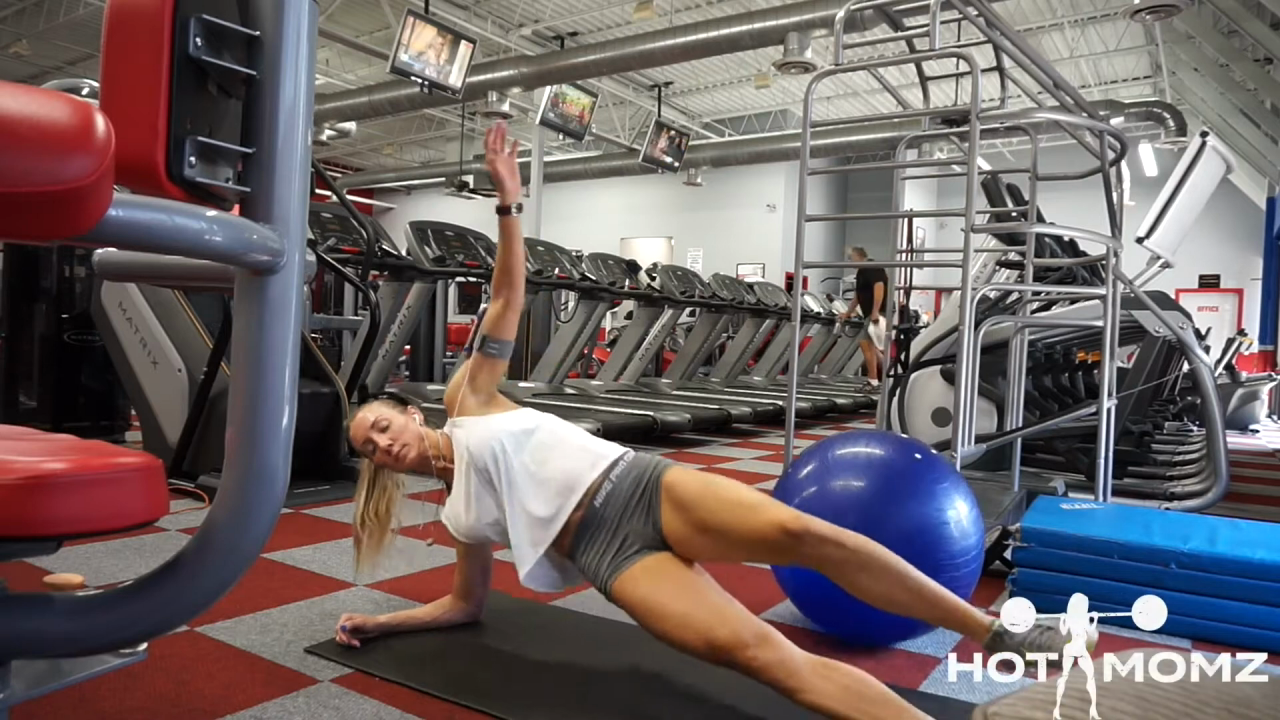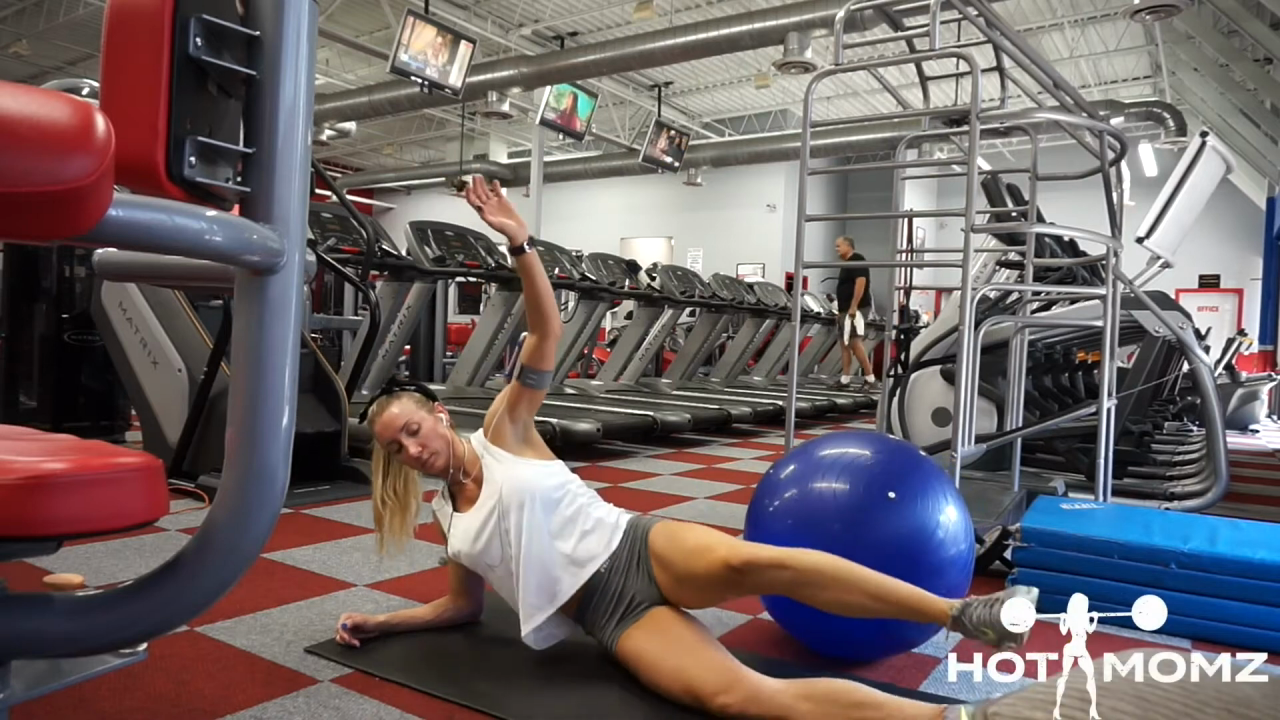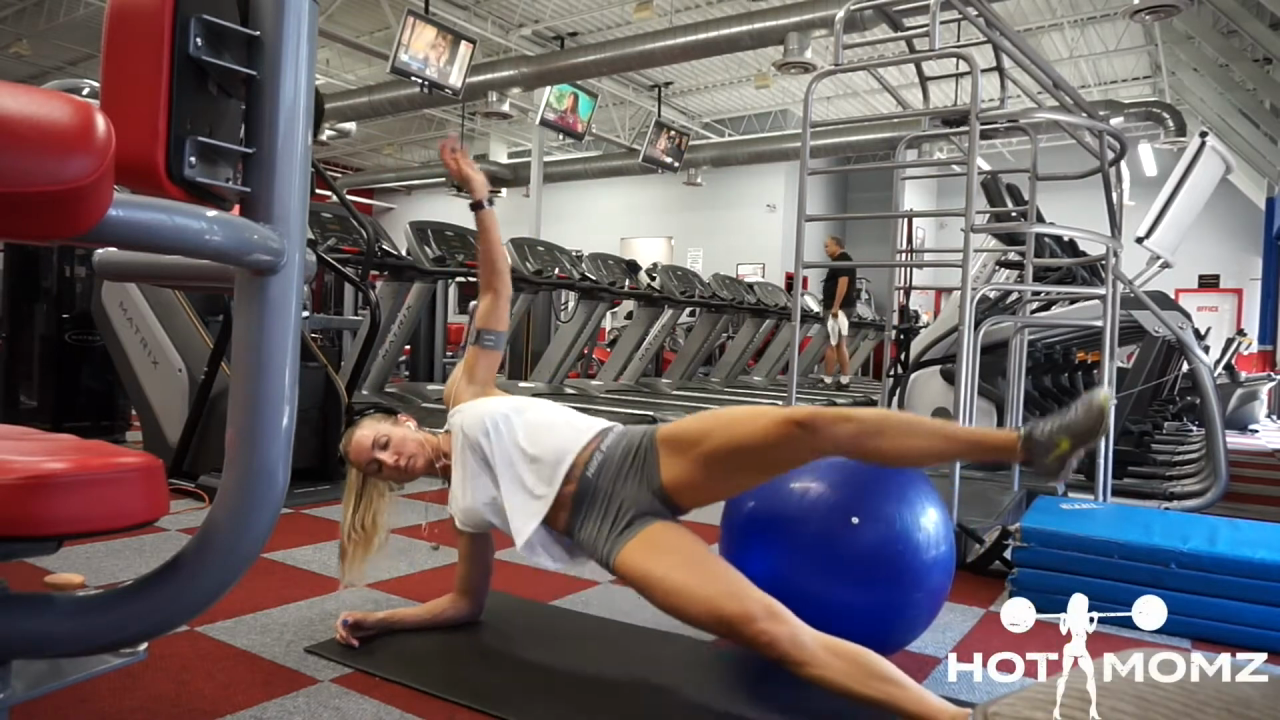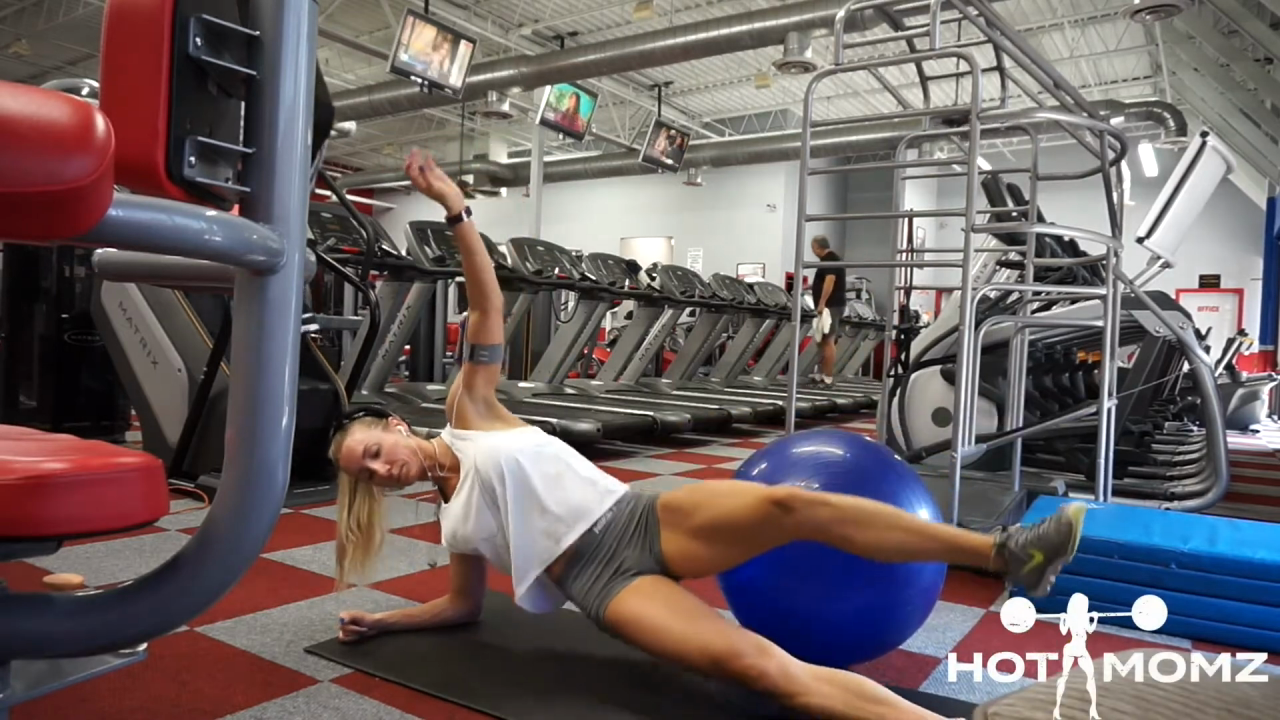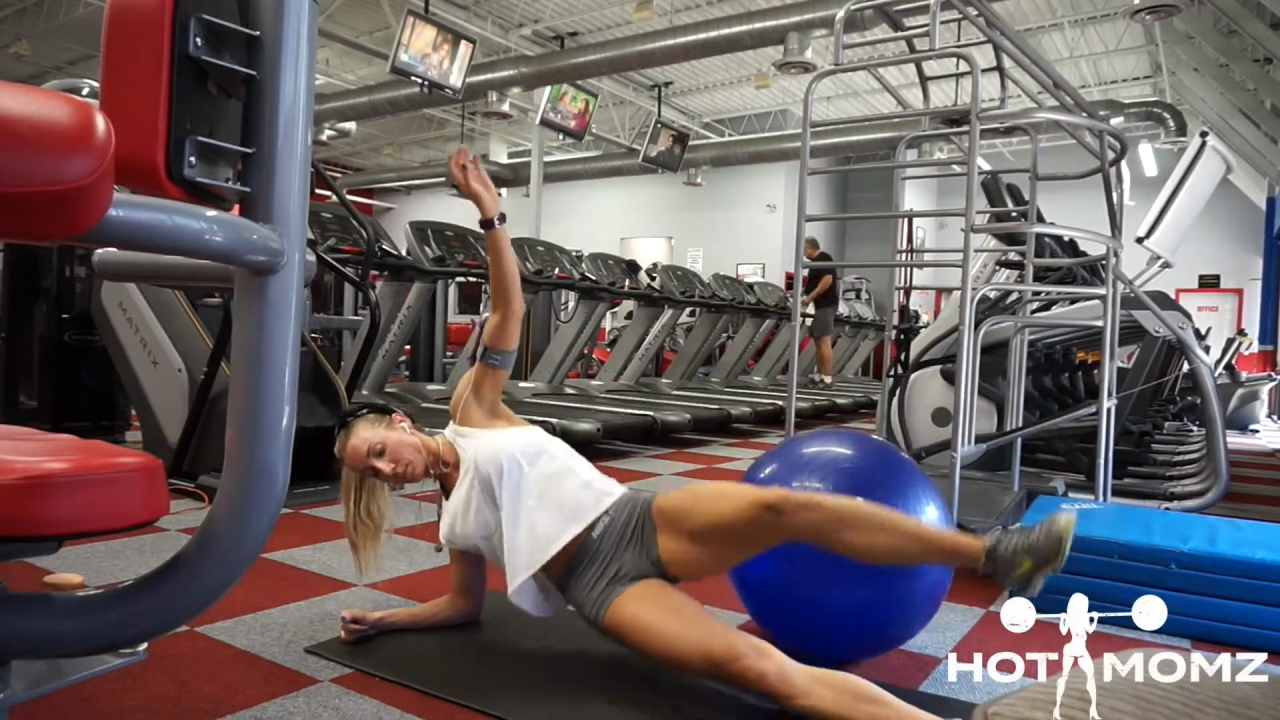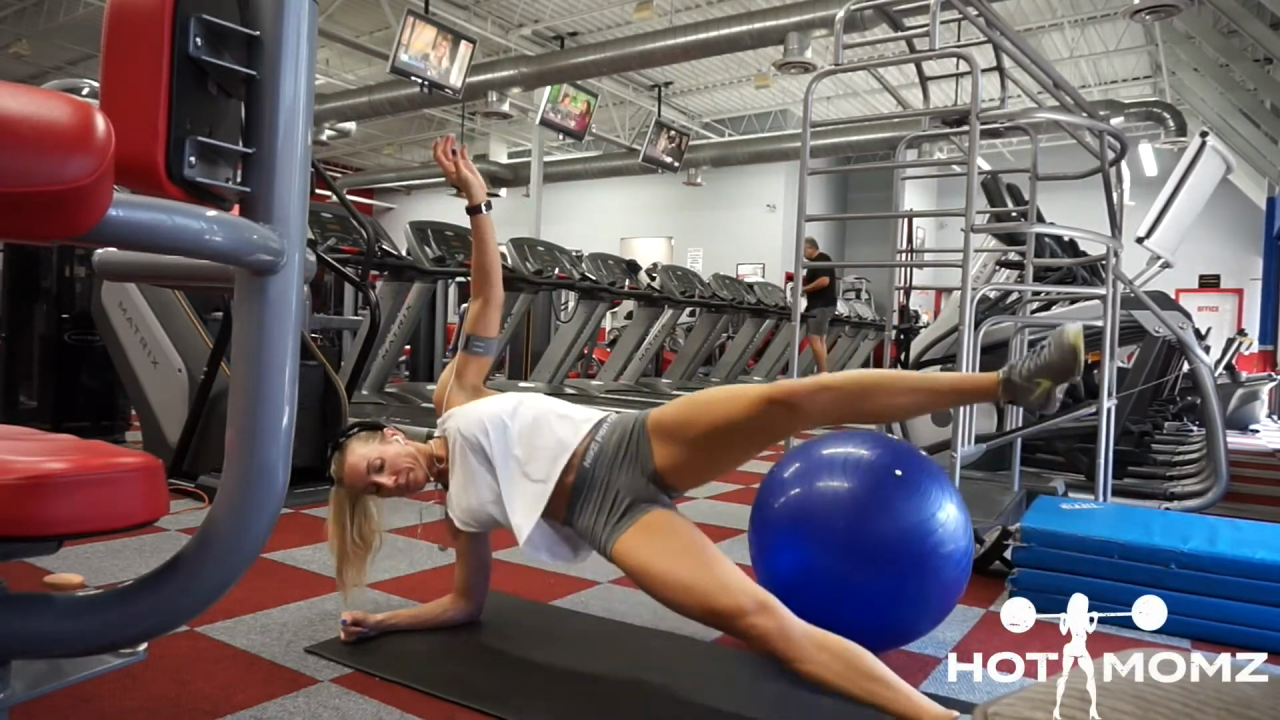
dt=0.7s
person 1, frame 1
left shoulder: (466, 398)
right shoulder: (459, 509)
left elbow: (510, 295)
right elbow: (466, 604)
left wrist: (508, 199)
right wrist: (379, 625)
left hip: (643, 487)
right hip: (613, 552)
left knee: (803, 534)
right knee: (760, 653)
left ankle: (990, 632)
person 1, frame 2
left shoulder: (501, 428)
right shoulder: (452, 522)
left elbow: (548, 331)
right elbow: (461, 607)
left wrist: (519, 242)
right wrist: (377, 621)
left hip: (640, 549)
right hip: (613, 614)
left knee: (751, 562)
left ankle: (963, 615)
person 1, frame 3
left shoulder: (465, 392)
right shoulder: (464, 500)
left elbow: (497, 290)
right elbow: (467, 602)
left wrist: (476, 196)
right wrist: (378, 620)
left hip: (644, 459)
right hip: (613, 524)
left knee: (810, 424)
right knee: (768, 629)
left ankle: (1026, 444)
person 1, frame 4
left shoulder: (465, 411)
right shoulder: (454, 523)
left elbow: (488, 305)
right elbow: (463, 606)
left wrist: (457, 211)
right wrist: (376, 620)
left hip: (644, 518)
right hip: (608, 581)
left knee: (790, 506)
left ankle: (1008, 554)
person 1, frame 5
left shoulder: (470, 410)
right shoulder: (455, 521)
left elbow: (509, 310)
right elbow: (464, 605)
left wrist: (489, 215)
right wrist: (379, 620)
left hip: (637, 521)
right hip: (606, 583)
left knee: (784, 506)
left ankle: (992, 552)
person 1, frame 6
left shoulder: (454, 394)
right shoulder: (457, 506)
left elbow: (489, 294)
right elbow: (467, 603)
left wrist: (474, 199)
right wrist: (379, 621)
left hip: (630, 448)
right hip: (611, 514)
left knee: (792, 397)
right knee: (761, 619)
left ankle: (1003, 383)
